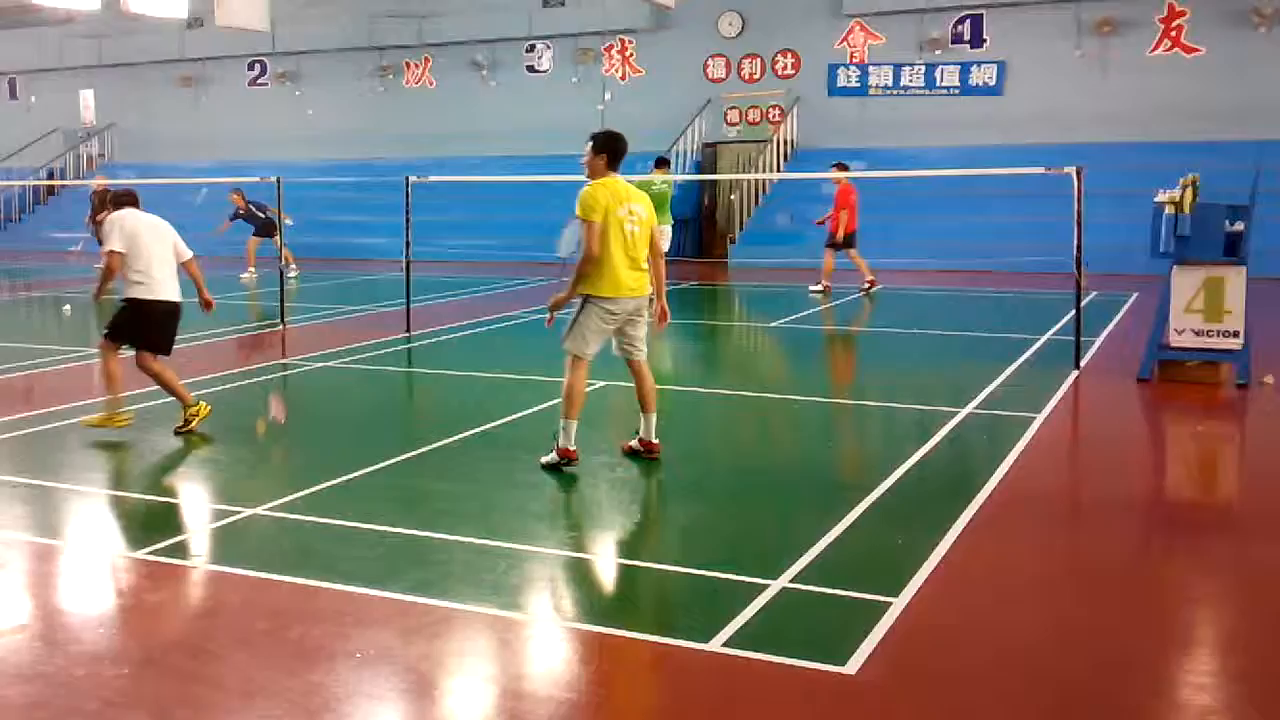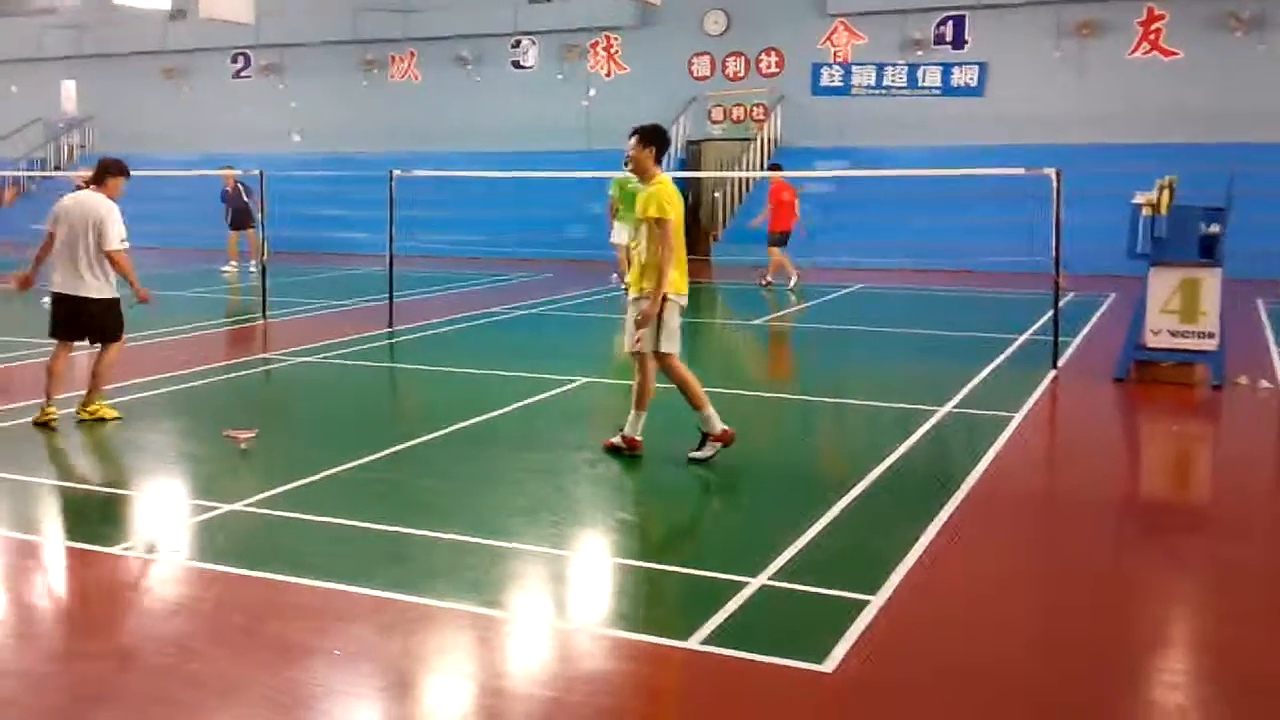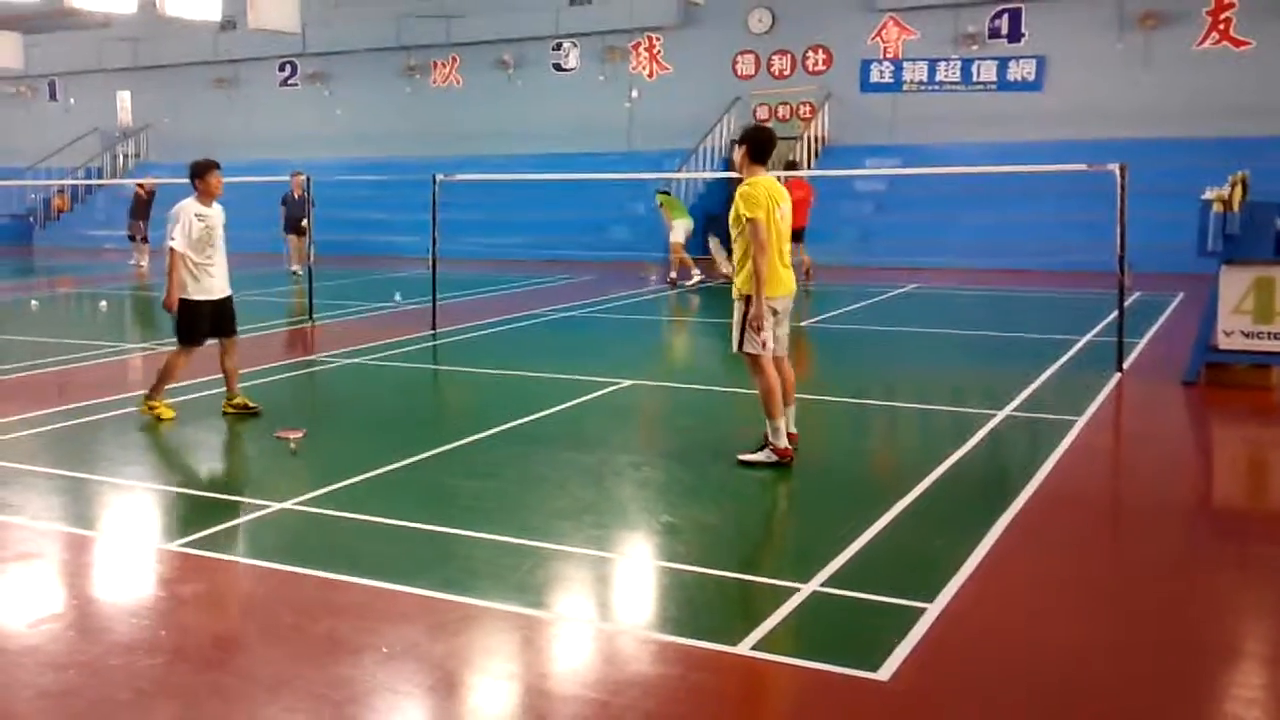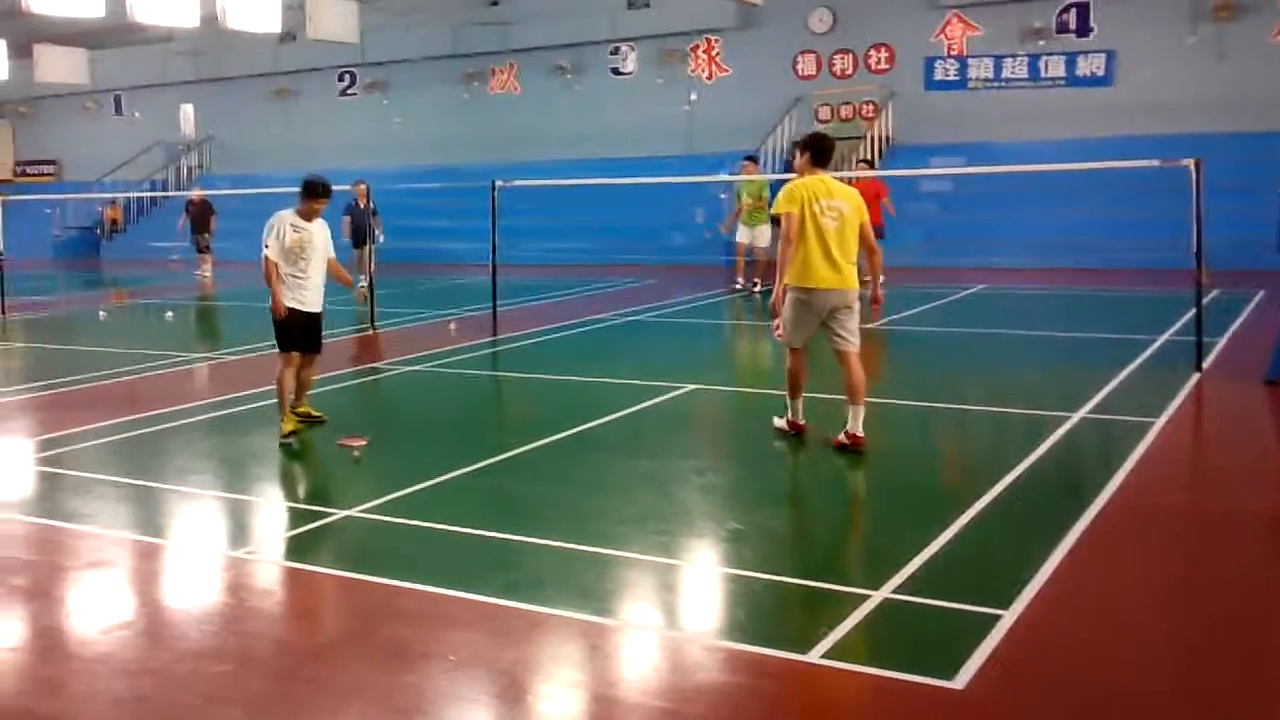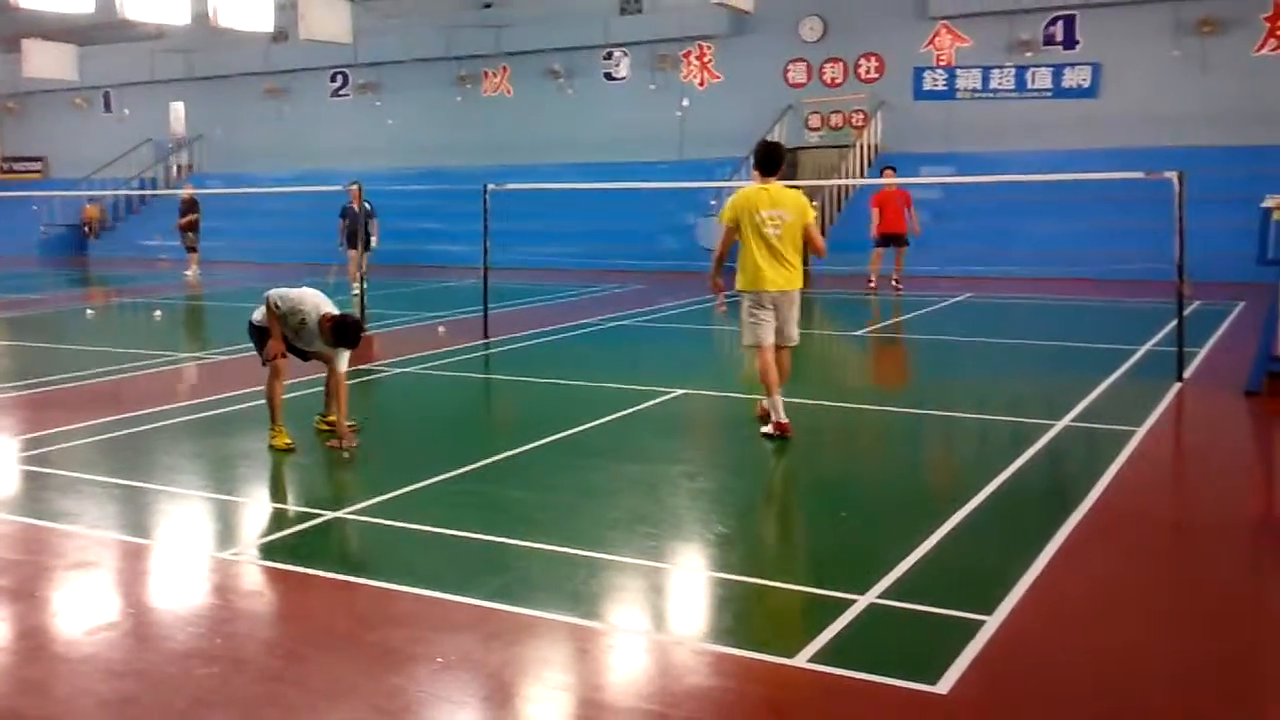
dt=0.7s
person 1, frame 1
left shoulder: (593, 193)
right shoulder: (641, 198)
left elbow: (592, 252)
right elbow: (657, 254)
left wrist: (569, 293)
right wrist: (661, 298)
left hip: (604, 293)
right hip: (638, 293)
left knee: (576, 365)
right knee: (638, 363)
left ankle: (566, 447)
right ankle: (649, 439)
person 1, frame 2
left shoulder: (660, 191)
right shoulder: (651, 190)
left elbow: (668, 250)
left wrist: (654, 300)
right wrist: (638, 294)
left hip: (660, 291)
right hip: (644, 289)
left knee: (668, 363)
right knee: (642, 361)
left ankle: (716, 430)
right ankle: (631, 436)
person 1, frame 3
left shoulder: (749, 190)
right shoulder: (778, 189)
left elbow: (761, 246)
left wrist: (757, 302)
left hip: (760, 290)
right hip: (784, 287)
left knee: (761, 362)
right knee: (779, 358)
left ankle: (779, 445)
right ankle: (788, 428)
person 1, frame 4
left shoulder: (794, 190)
right shoulder: (851, 194)
left elbow: (789, 239)
right elbow: (872, 246)
left wrist: (779, 287)
right wrist: (875, 286)
left hip: (806, 286)
right hip: (845, 287)
left knee: (796, 350)
right knee: (849, 356)
left ankle: (795, 420)
right ankle: (855, 431)
person 1, frame 5
left shoulder: (739, 200)
right shoulder: (798, 199)
left elbow: (724, 246)
right elbow: (819, 249)
left wrist: (715, 275)
right wrist: (813, 245)
left hip: (755, 287)
right hip: (789, 286)
left knee: (764, 350)
right knee: (783, 348)
left ankle: (779, 420)
right ankle: (771, 405)
person 2, frame 1
left shoulder: (115, 219)
right shoulder: (161, 223)
left elbow: (113, 264)
right elbow: (188, 260)
left wrist: (100, 290)
right wrist: (203, 292)
left hip: (144, 297)
right hip: (170, 300)
left knee: (109, 347)
right knee: (147, 360)
left ankle: (115, 411)
right ankle: (192, 406)
person 2, frame 2
left shoulder: (65, 202)
right shoulder: (108, 209)
left elbow: (48, 243)
right elbow: (115, 255)
left wrist: (33, 271)
right wrist: (137, 287)
left hip: (64, 289)
right hip: (99, 292)
left knee: (62, 347)
right knee: (112, 345)
left ankle: (48, 408)
right ankle: (90, 405)
person 2, frame 3
left shoulder: (218, 211)
right shoulder: (184, 211)
right elbow: (175, 253)
right wrist: (172, 291)
left hip: (221, 291)
right hip: (193, 294)
left knee: (229, 343)
right knee: (187, 349)
left ankle: (232, 398)
right ankle: (152, 399)
person 2, frame 4
left shoulder: (322, 227)
right shoulder: (281, 221)
left elbow: (330, 263)
right elbow: (269, 262)
left wrist: (355, 286)
right wrist: (276, 296)
left hip: (313, 305)
right hip: (287, 304)
left knee: (309, 358)
right knee: (290, 359)
left ankle: (299, 407)
right ankle: (285, 419)
person 2, frame 5
left shoulder: (341, 335)
right shoulder: (304, 302)
left elbow: (339, 379)
right elbow: (270, 298)
left wrist: (341, 422)
right wrist: (276, 338)
right hip: (266, 325)
left knee: (334, 363)
right knee: (278, 366)
left ankle: (327, 417)
right ankle: (276, 430)
